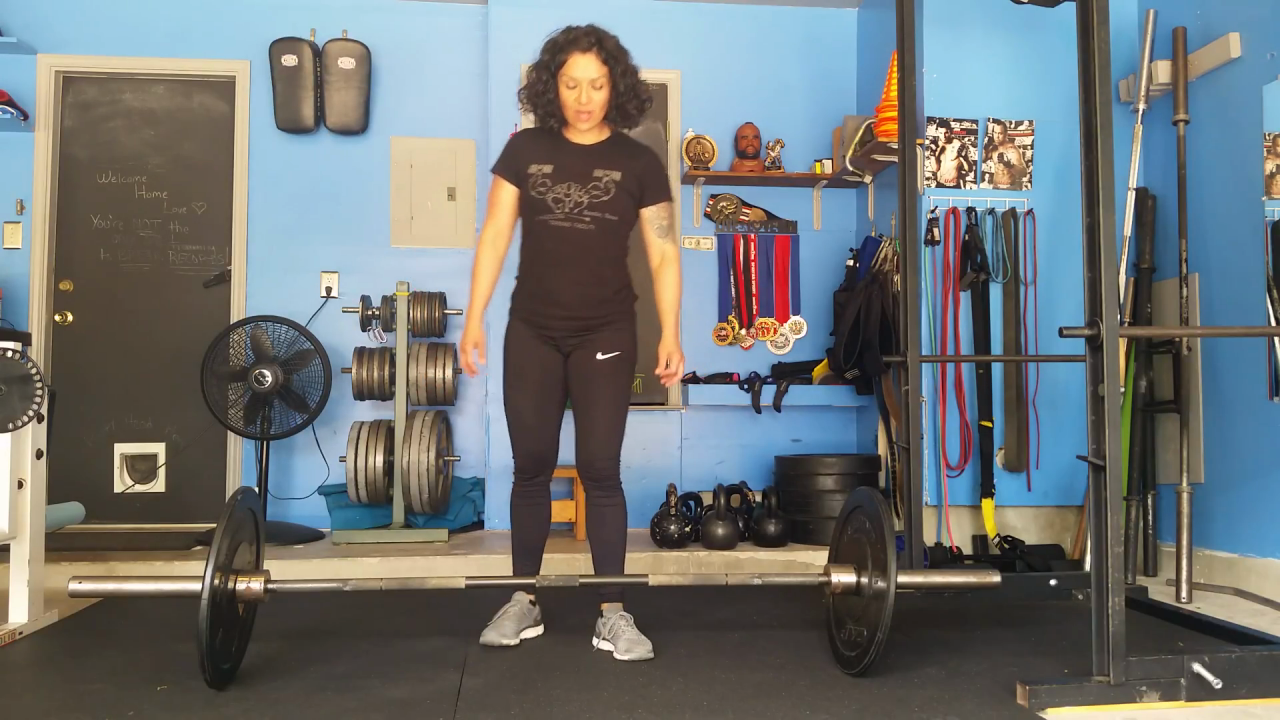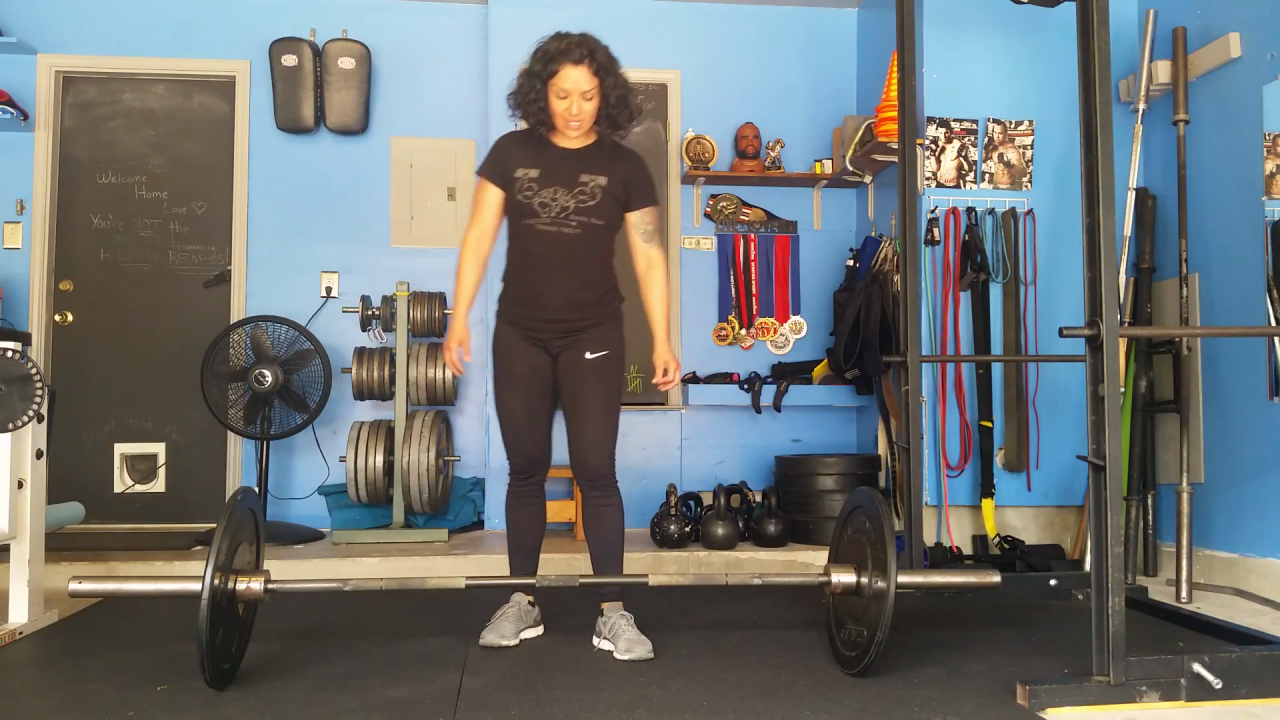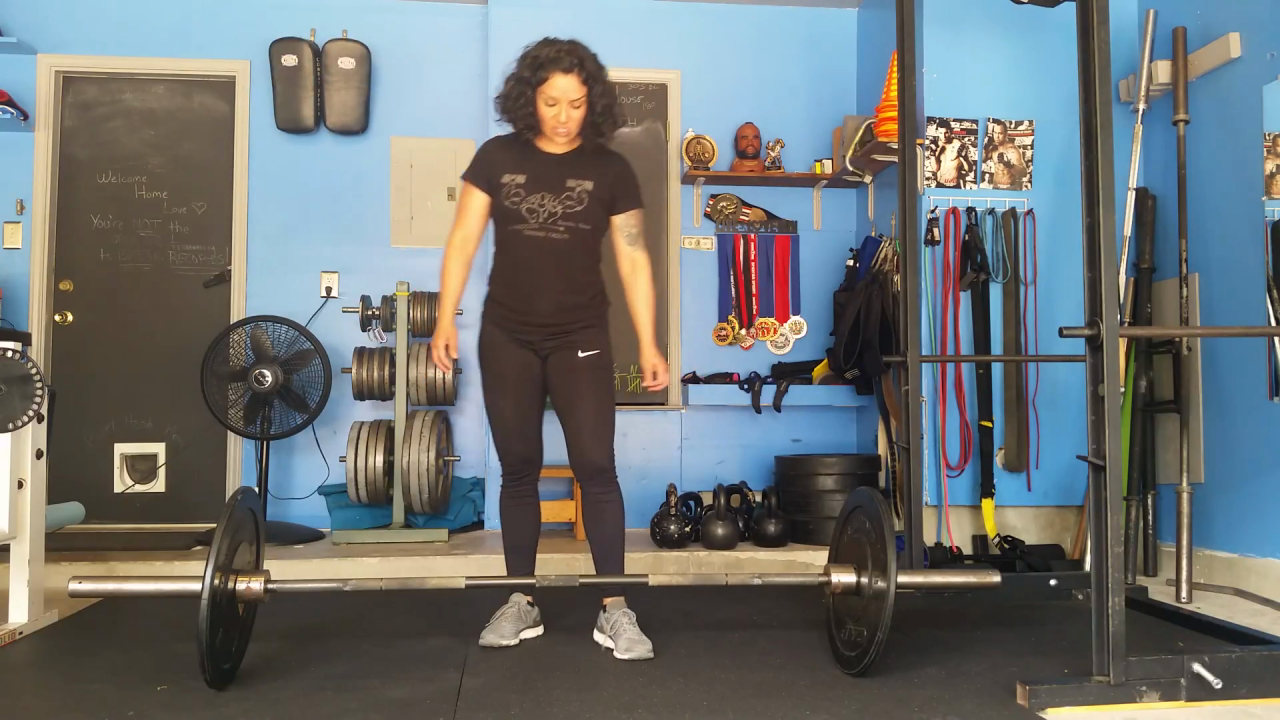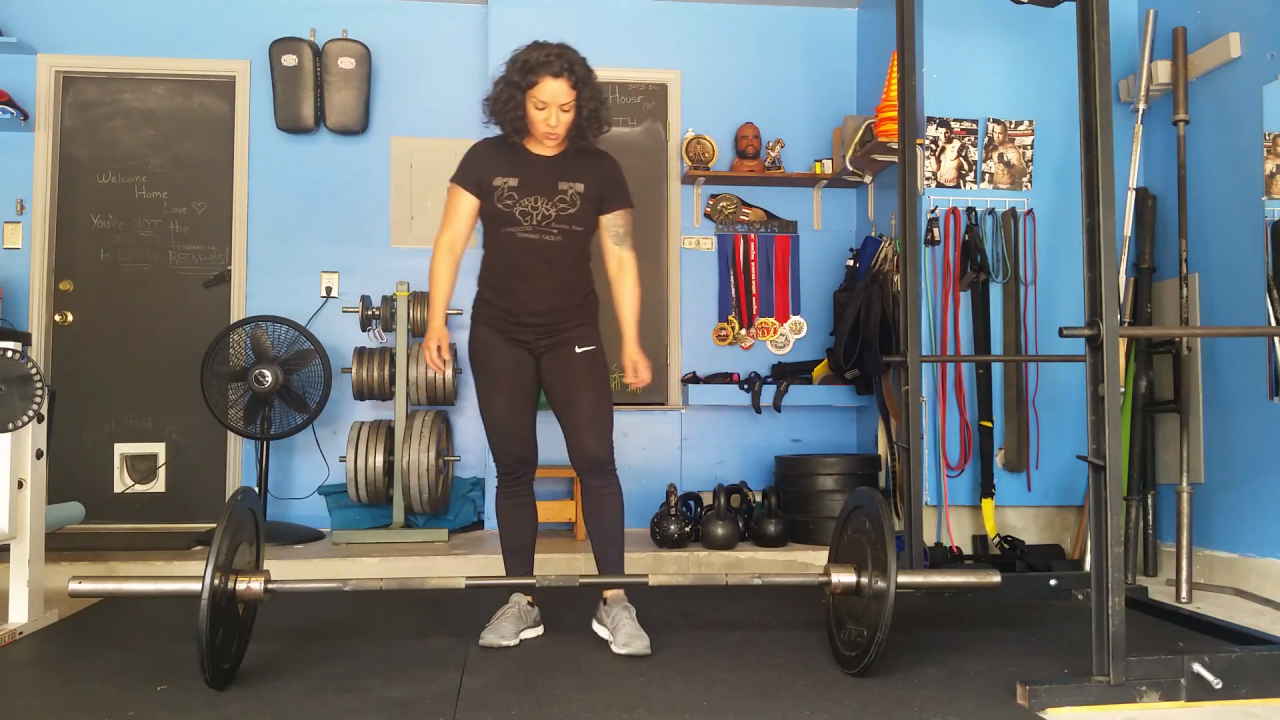
dt=0.1s
person 1, frame 1
left shoulder: (638, 163)
right shoulder: (525, 149)
left elbow: (664, 254)
right elbow: (495, 237)
left wrist: (669, 335)
right wrist: (473, 319)
left hip: (604, 333)
right hip: (532, 330)
left knee: (600, 468)
right knee: (532, 465)
left ankle: (612, 613)
right ankle: (525, 599)
person 1, frame 2
left shoulder: (624, 166)
right shoulder: (511, 152)
left elbow: (650, 259)
right elbow: (479, 237)
left wrist: (662, 340)
right wrist: (459, 319)
left hip: (592, 334)
right hip: (519, 332)
left knee: (595, 468)
right knee: (526, 467)
left ankle: (612, 612)
right ankle: (523, 600)
person 1, frame 3
left shoulder: (610, 170)
right shoulder: (498, 157)
left elbow: (633, 261)
right elbow: (463, 241)
left wrist: (647, 343)
right wrist: (445, 319)
left hip: (580, 335)
right hip: (507, 335)
left knee: (595, 466)
right knee: (518, 466)
left ankle: (613, 610)
right ankle: (521, 600)
person 1, frame 4
left shoulder: (599, 169)
right shoulder: (486, 159)
left elbow: (620, 259)
right elbow: (451, 242)
left wrist: (631, 341)
right wrist: (436, 320)
left hip: (572, 333)
right hip: (499, 335)
left knee: (595, 459)
right knee: (514, 466)
left ankle: (613, 602)
right ankle: (522, 601)
